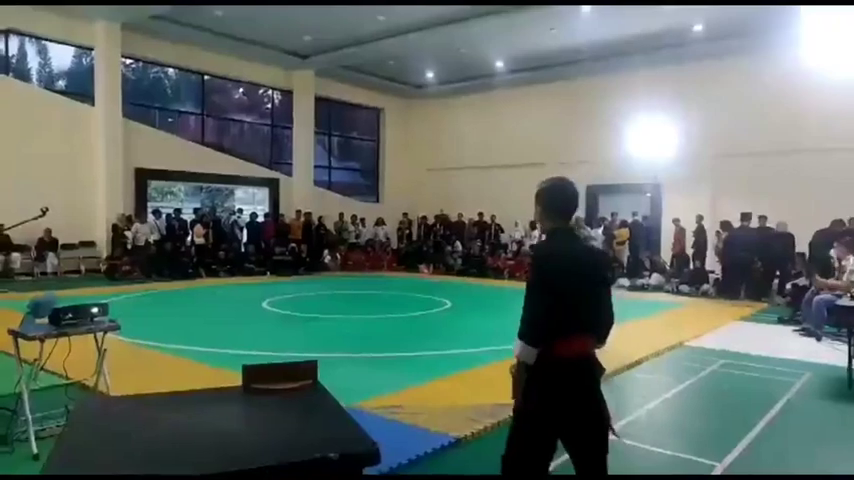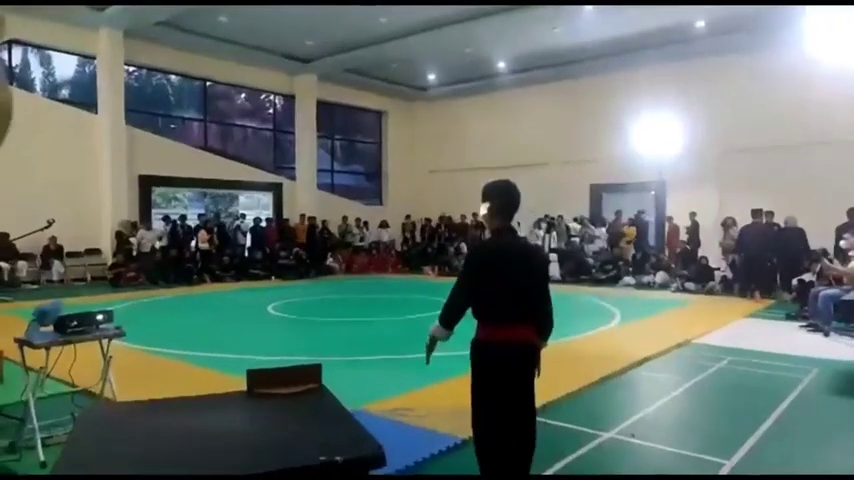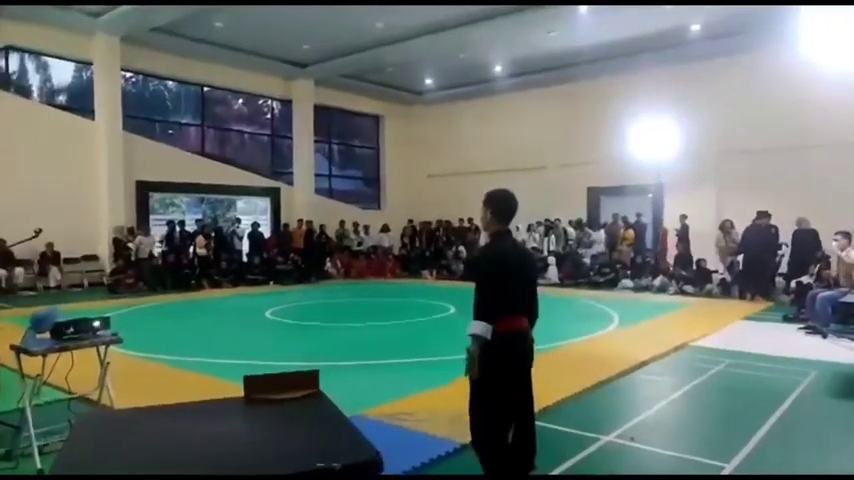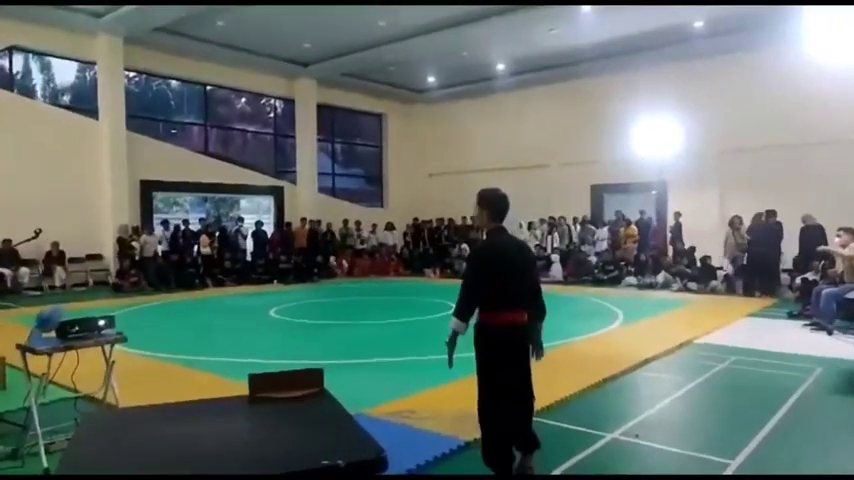
dt=0.7s
person 1, frame 1
left shoulder: (545, 254)
right shoulder: (595, 257)
left elbow: (537, 315)
right elbow: (603, 316)
left wrist: (522, 364)
left hip: (549, 366)
right hip: (583, 364)
left knee: (524, 454)
right knee: (591, 455)
person 1, frame 2
left shoulder: (482, 252)
right shoulder: (533, 253)
left elbow: (460, 298)
right elbow: (543, 306)
left wrist: (436, 334)
right wrist: (538, 344)
left hip: (491, 348)
right hip: (524, 347)
left knee: (491, 424)
right knee: (521, 418)
right ankle: (519, 469)
person 1, frame 3
left shoulder: (488, 254)
right shoulder: (524, 254)
left elbow: (485, 304)
left wrist: (475, 343)
left hip: (496, 341)
right hip: (521, 338)
left knee: (486, 412)
right knee: (520, 407)
left ankle: (499, 469)
right ankle: (521, 466)
person 1, frame 4
left shoulder: (482, 252)
right shoulder: (522, 248)
left elbow: (469, 296)
right elbow: (534, 293)
left wrist: (454, 334)
right wrist: (536, 331)
left hip: (492, 332)
right hip: (518, 329)
left knee: (494, 400)
right knee: (520, 393)
left ankle: (503, 466)
right ankle: (526, 453)
